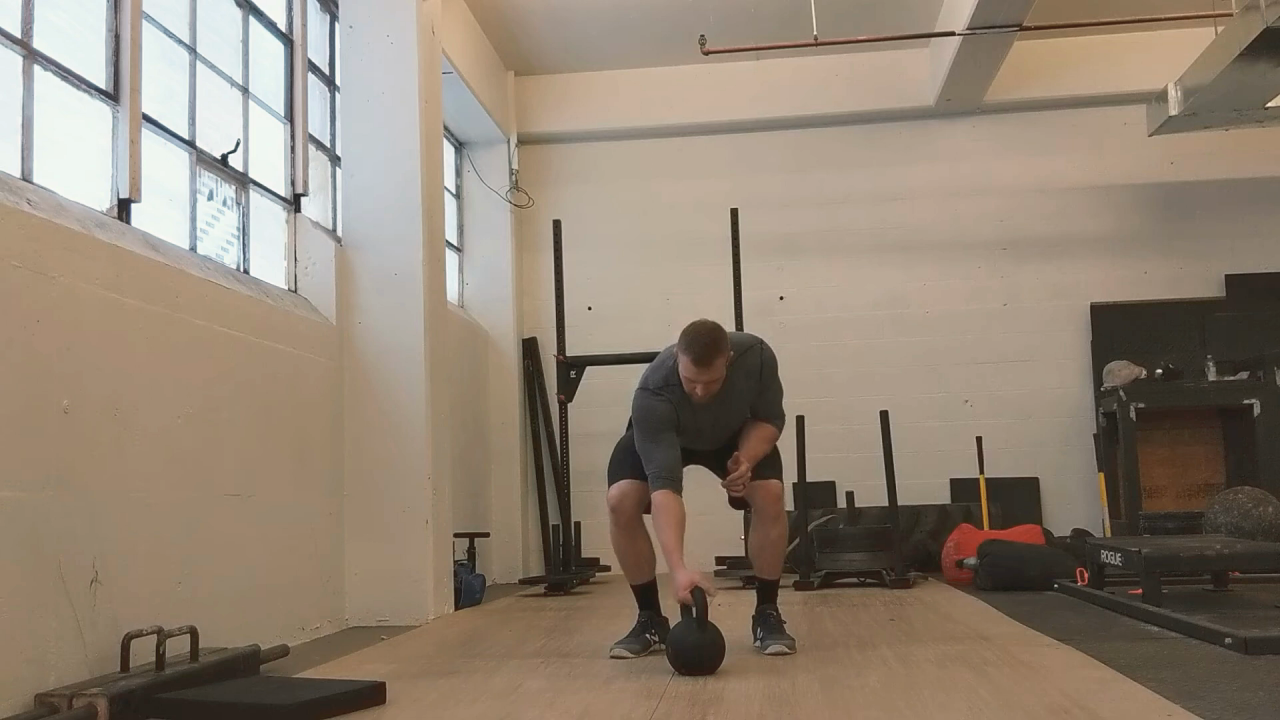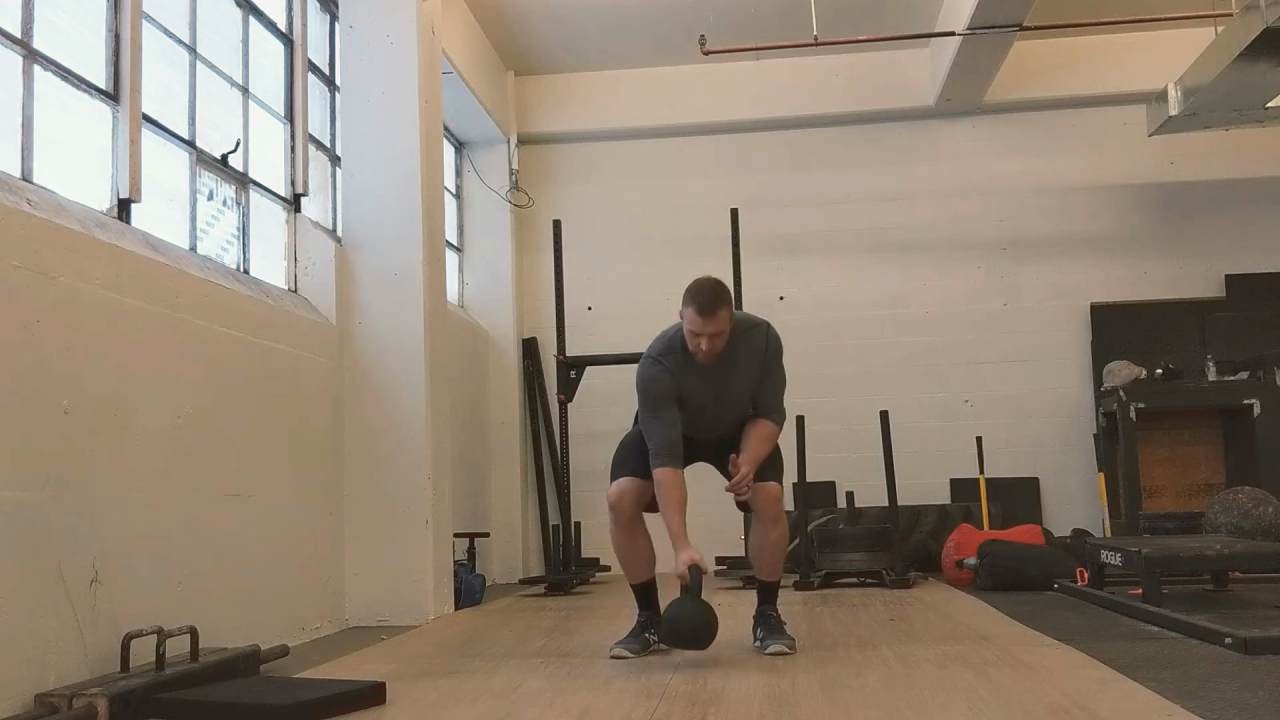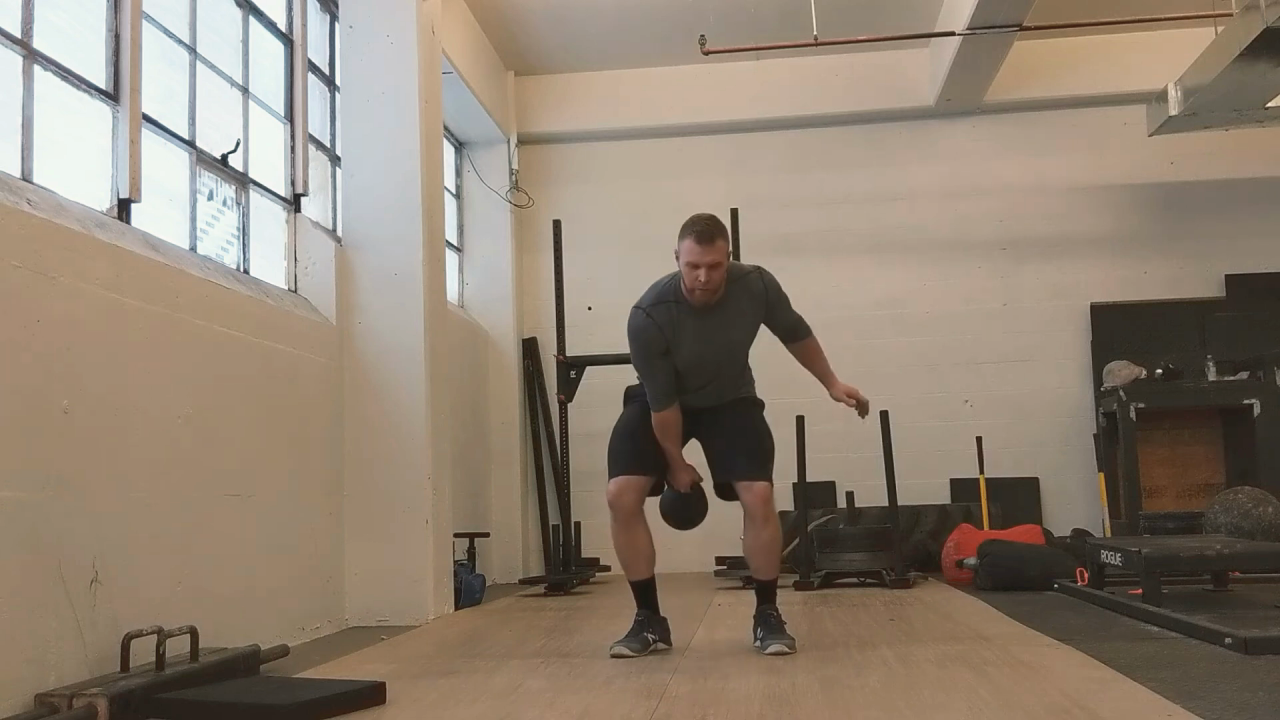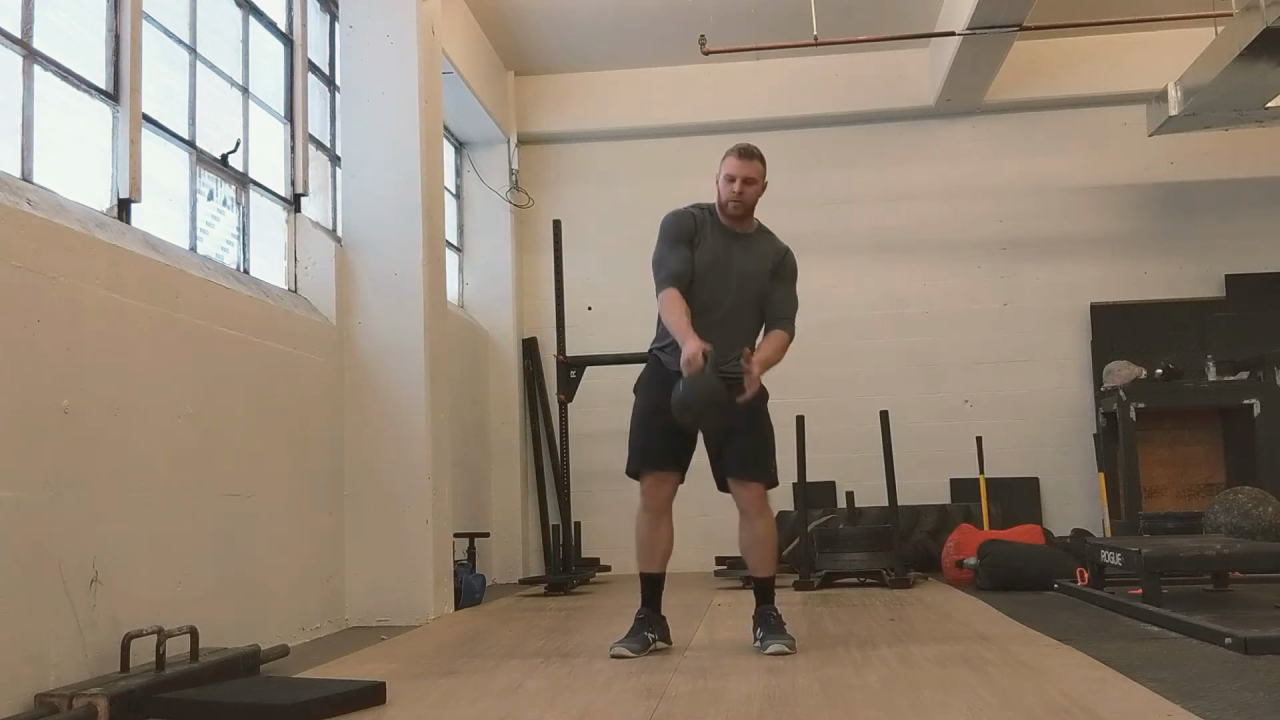
dt=0.5s
person 1, frame 1
left shoulder: (756, 356)
right shoulder: (653, 393)
left elbow: (770, 418)
right elbow: (664, 485)
left wrist: (746, 459)
right wrist: (678, 568)
left hip: (734, 433)
right hip: (660, 437)
left knee: (769, 494)
right knee: (621, 501)
left ankle: (767, 615)
right ankle: (650, 619)
person 1, frame 2
left shoulder: (762, 339)
right shoulder: (657, 364)
left elbow: (769, 415)
right elbow: (665, 458)
left wrist: (746, 464)
right wrist: (681, 545)
left hip: (737, 429)
right hip: (667, 431)
left knee: (767, 497)
right knee: (621, 499)
left ankle: (768, 617)
right ankle: (649, 620)
person 1, frame 3
left shoulder: (757, 286)
right shoulder: (648, 316)
left elbow: (795, 333)
right elbow: (662, 401)
left wrist: (832, 384)
right wrist: (676, 464)
left hip: (731, 402)
right hip: (658, 403)
left knee: (759, 497)
right knee: (621, 496)
left ankle: (767, 616)
right ankle: (649, 620)
person 1, frame 4
left shoulder: (777, 254)
right shoulder: (684, 223)
left elbow: (782, 326)
right elbow: (668, 291)
left wrist: (760, 363)
right wrist: (688, 342)
left hip: (735, 382)
right hip: (669, 373)
left knee: (752, 496)
right knee: (654, 493)
left ankle: (767, 616)
right ankle: (650, 619)
